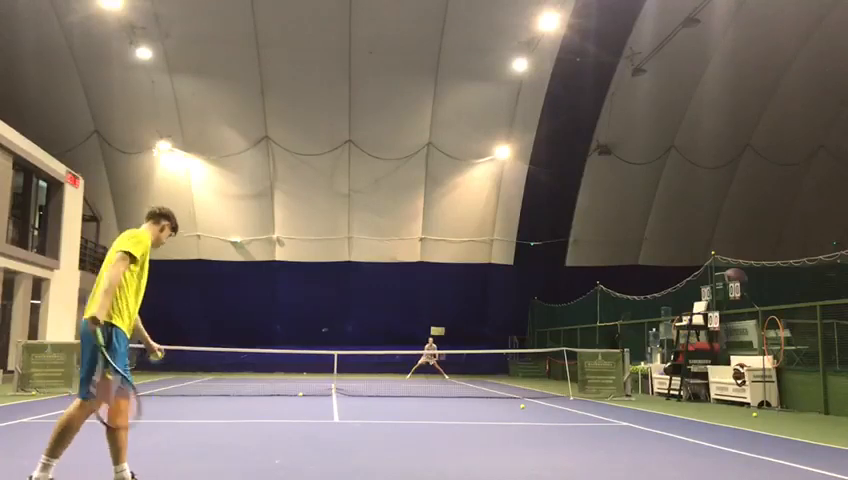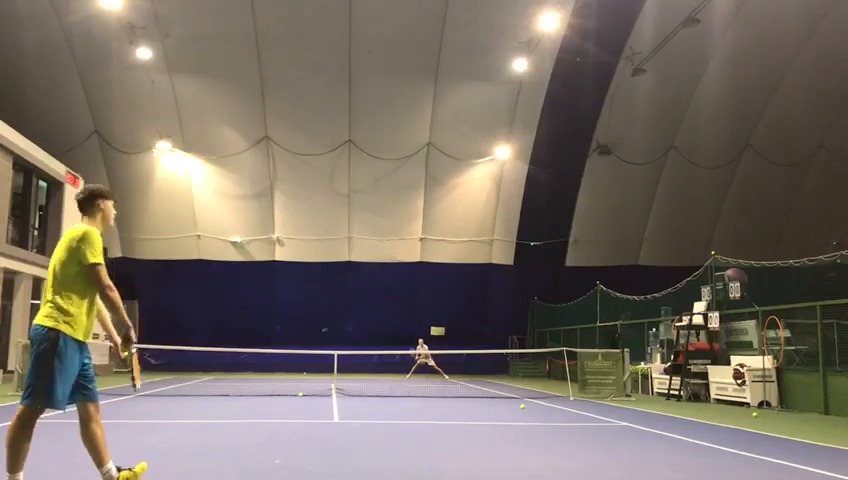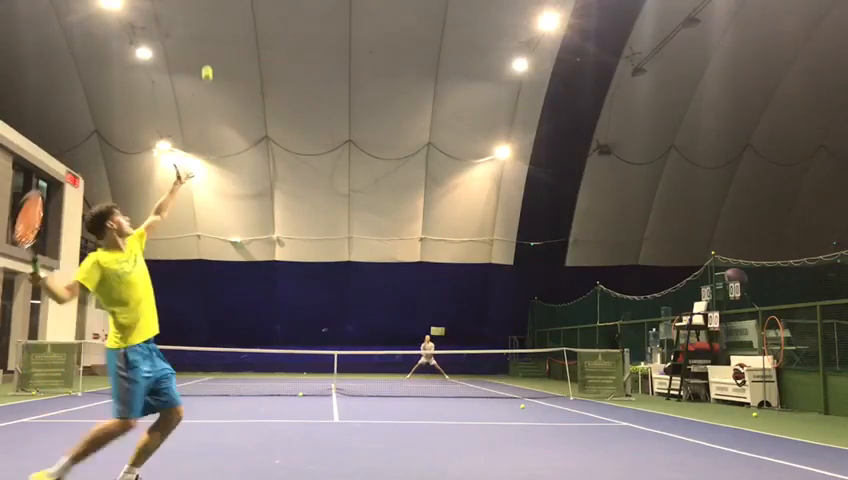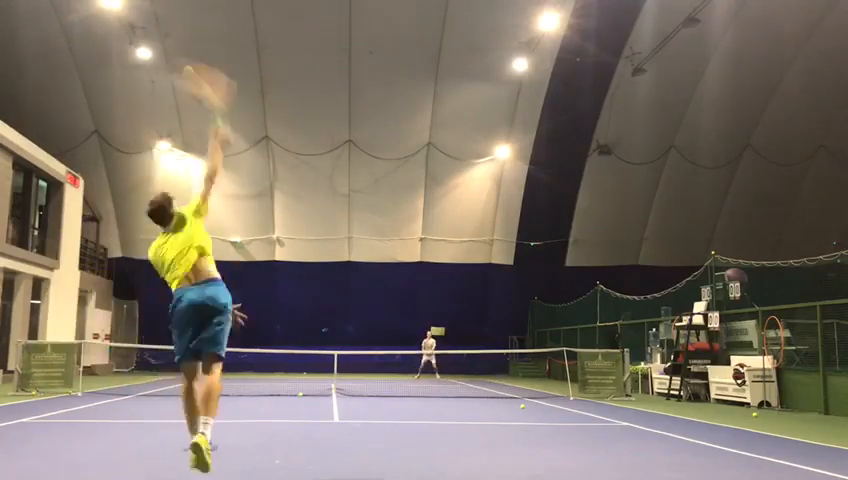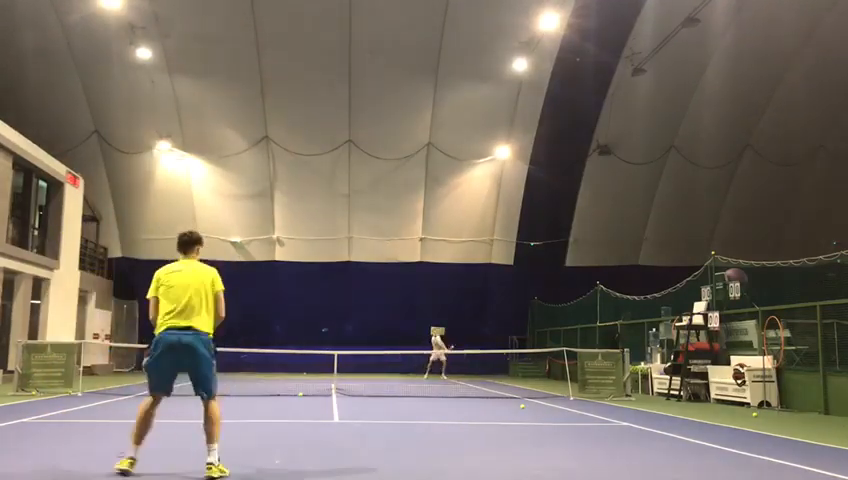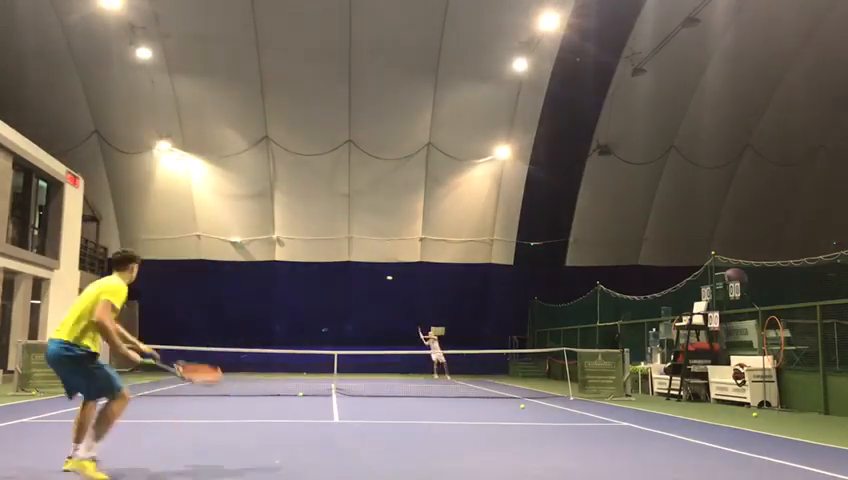
dt=0.7s
person 1, frame 1
left shoulder: (136, 241)
right shoulder: (139, 237)
right elbow: (116, 268)
left wrist: (148, 340)
right wrist: (101, 308)
left hip: (114, 330)
right hip: (106, 328)
left knee: (120, 404)
right knee: (88, 401)
person 1, frame 2
left shoulder: (84, 236)
right shoulder: (86, 234)
left elbow: (94, 298)
right elbow: (105, 287)
left wrist: (114, 337)
right wrist: (128, 325)
left hip: (74, 337)
right hip: (57, 333)
left knee: (90, 409)
right knee: (32, 408)
person 1, frame 3
left shoulder: (132, 245)
right shoulder: (98, 261)
left elbow: (158, 215)
right elbow: (65, 295)
left wrist: (176, 185)
right wrist: (41, 280)
left hip: (150, 347)
right hip: (128, 352)
left knee: (175, 414)
right knee: (124, 422)
person 1, frame 4
left shoulder: (155, 250)
right shoulder: (188, 221)
right elbow: (211, 175)
right wrist: (217, 142)
left hip: (181, 302)
right hip: (211, 293)
left knee: (189, 375)
right knee: (211, 366)
left ankle: (197, 438)
right ankle: (203, 433)
person 1, frame 5
left shoulder: (161, 273)
right shoulder: (210, 273)
left elbow: (152, 313)
right elbow: (220, 314)
left hip: (166, 338)
right hip: (197, 340)
left knee: (153, 398)
right knee: (210, 399)
left ankle: (130, 458)
person 1, frame 6
left shoulder: (102, 283)
right shoulder: (118, 287)
left elbow: (111, 324)
right elbow: (100, 320)
left wrist: (138, 344)
right wrist: (124, 351)
left hip: (56, 346)
right hip: (72, 349)
left knee: (91, 397)
right knee: (120, 396)
left ankle: (75, 455)
right ankle: (84, 456)
